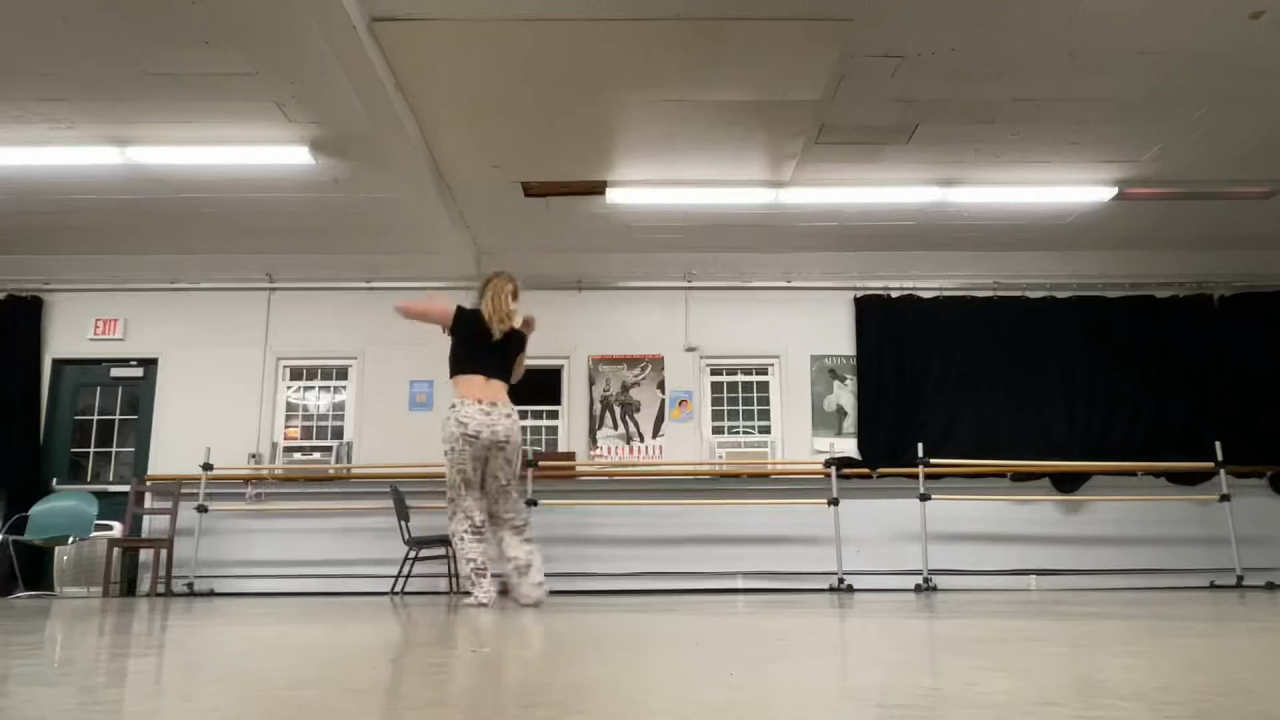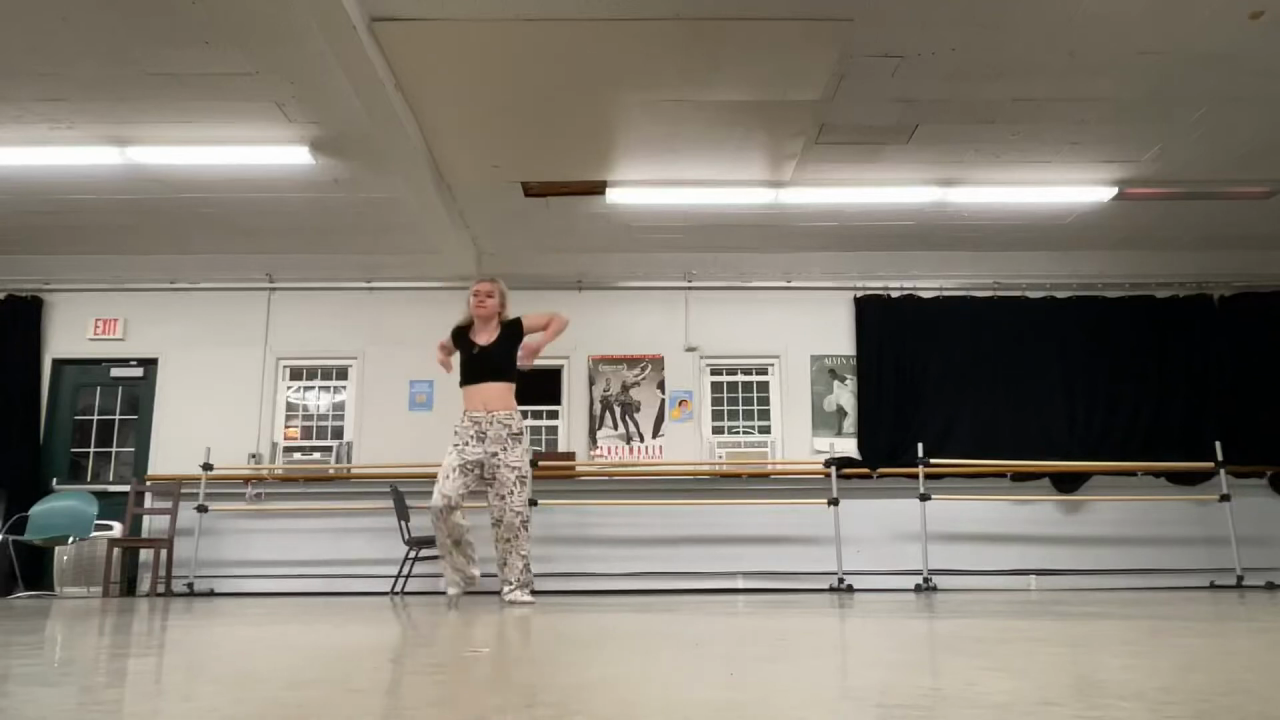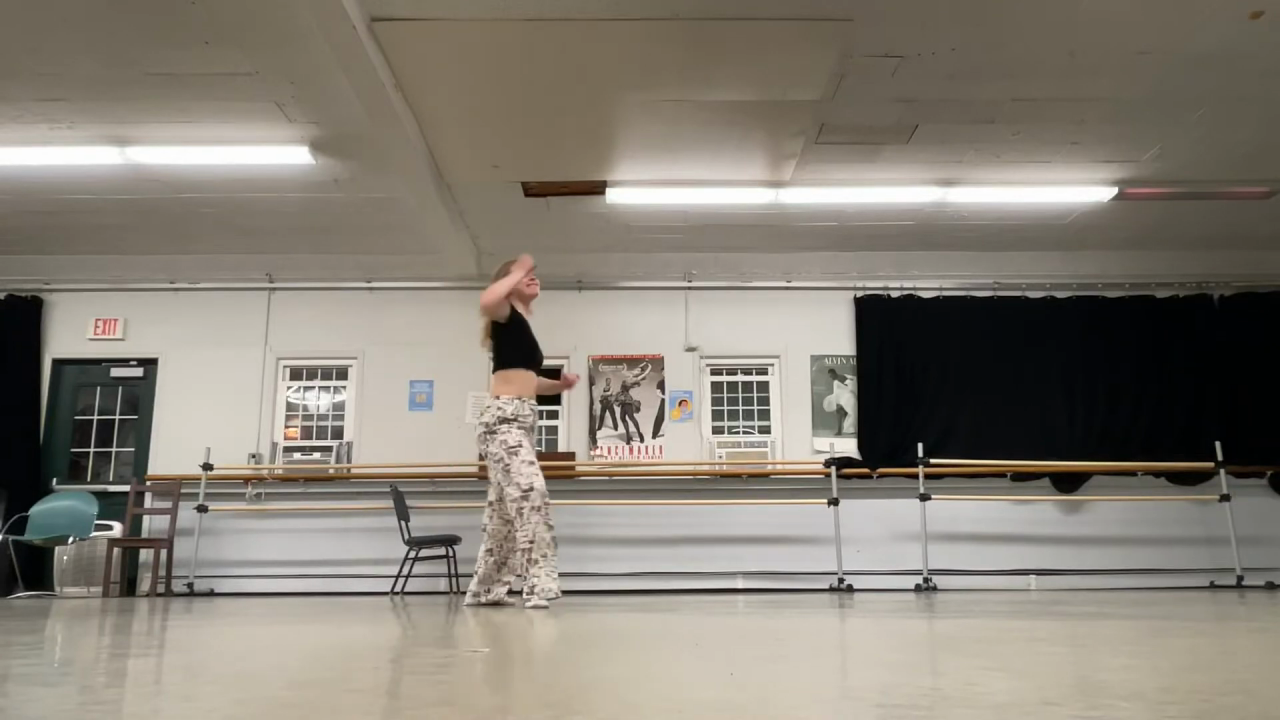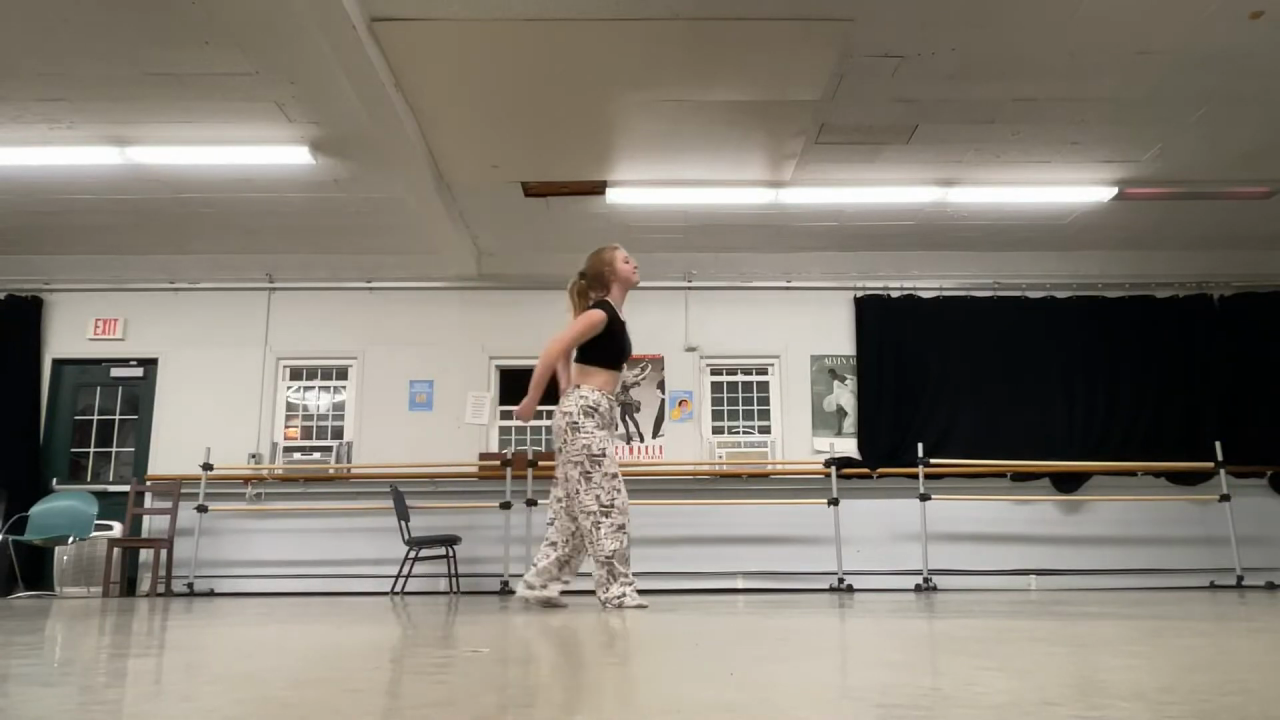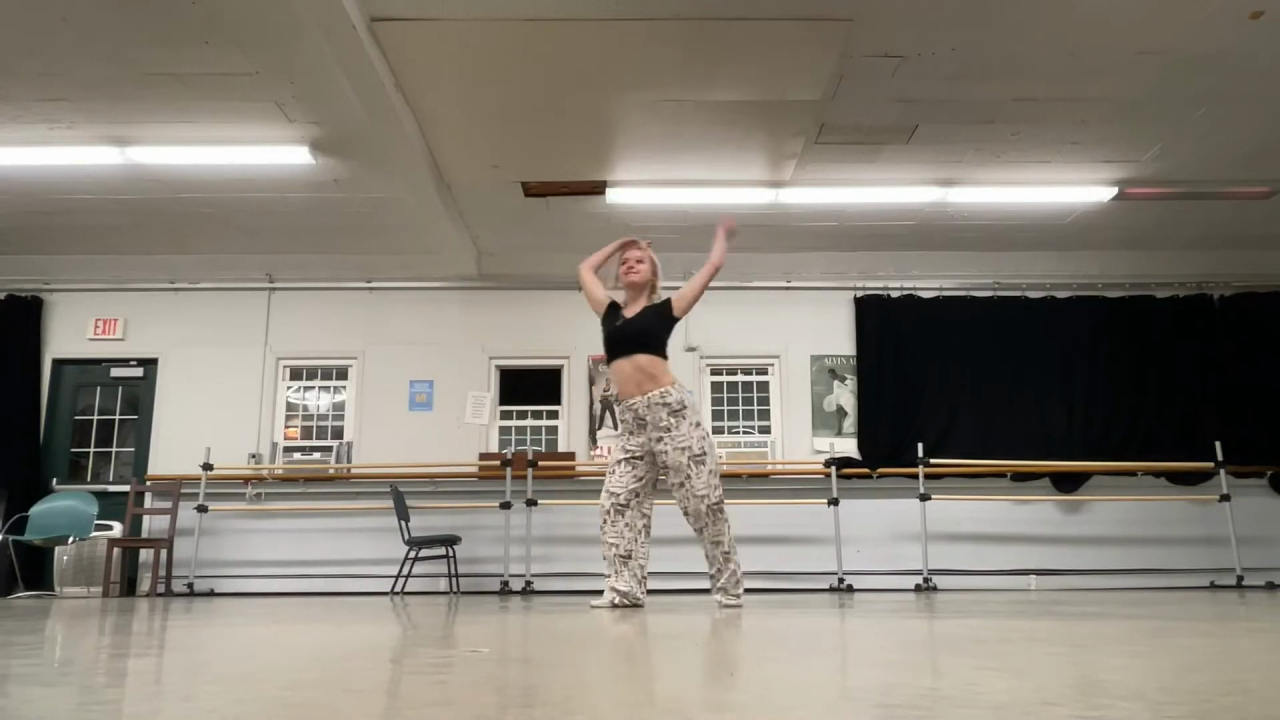
dt=1s
person 1, frame 1
left shoulder: (464, 317)
right shoulder: (516, 338)
left elbow: (403, 307)
left wrist: (440, 316)
left hip: (465, 418)
right hip: (504, 419)
left knee: (466, 509)
right knee: (506, 509)
left ankle: (481, 588)
right ankle: (528, 583)
person 1, frame 2
left shoulder: (514, 329)
right shoulder: (461, 333)
left elbow: (560, 319)
right elbow: (444, 348)
left wrist: (538, 343)
right wrist: (443, 353)
left hip: (508, 429)
right hip: (469, 429)
left knee: (512, 511)
right knee: (442, 502)
left ankle: (517, 585)
right ankle: (462, 572)
person 1, frame 3
left shoulder: (523, 328)
right shoulder: (505, 311)
right elbow: (486, 301)
left wrist: (561, 384)
right wrist: (515, 273)
left hip: (519, 420)
right hip: (504, 417)
left knee: (506, 510)
right knee: (530, 495)
left ankle: (485, 590)
right ankle: (539, 587)
person 1, frame 4
left shoulder: (611, 313)
right shoulder: (600, 313)
left elbow: (562, 354)
right elbow: (553, 350)
right wrist: (531, 399)
left hip: (594, 413)
right hip: (587, 411)
left knee: (572, 506)
right knee: (606, 500)
left ankle: (540, 582)
right ankle: (614, 588)
person 1, frame 5
left shoulder: (665, 309)
right shoulder: (611, 311)
left elbow: (712, 266)
right elbow: (586, 269)
left wrist: (721, 234)
right wrist: (620, 243)
left hip: (671, 408)
right hip: (632, 419)
left knee: (703, 498)
right knee: (619, 501)
left ankle: (727, 584)
right ankle: (626, 587)
